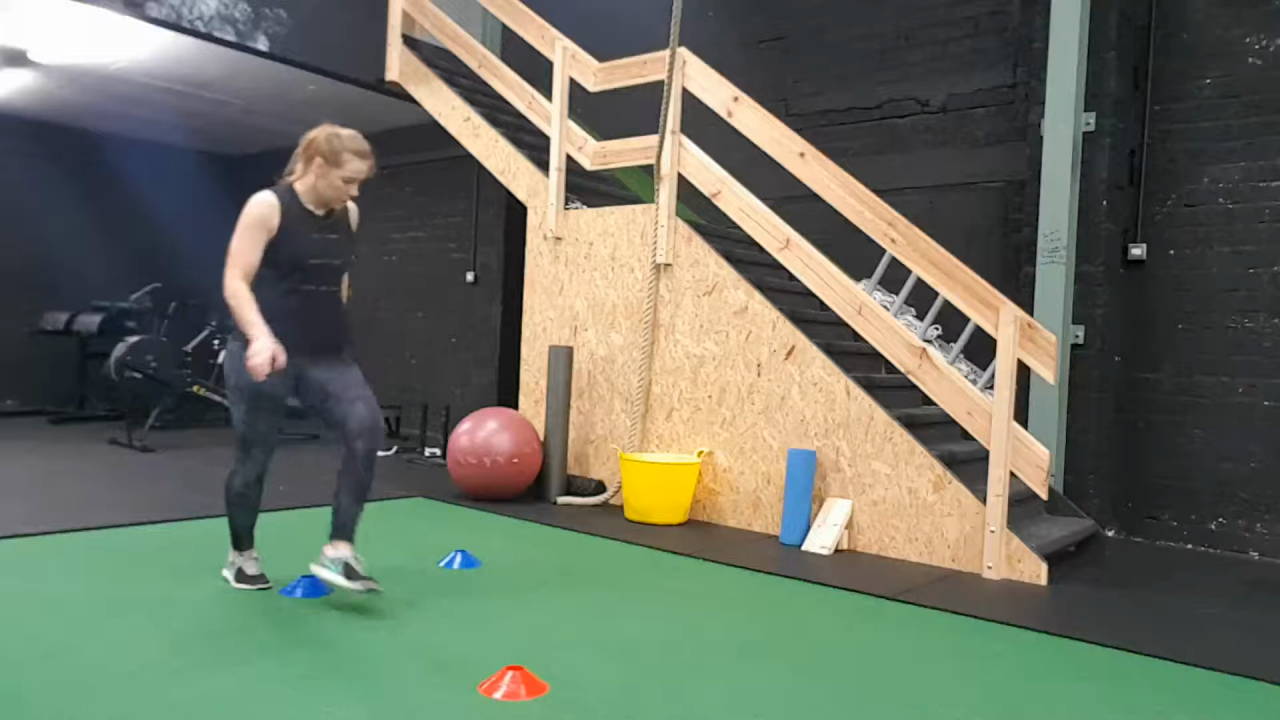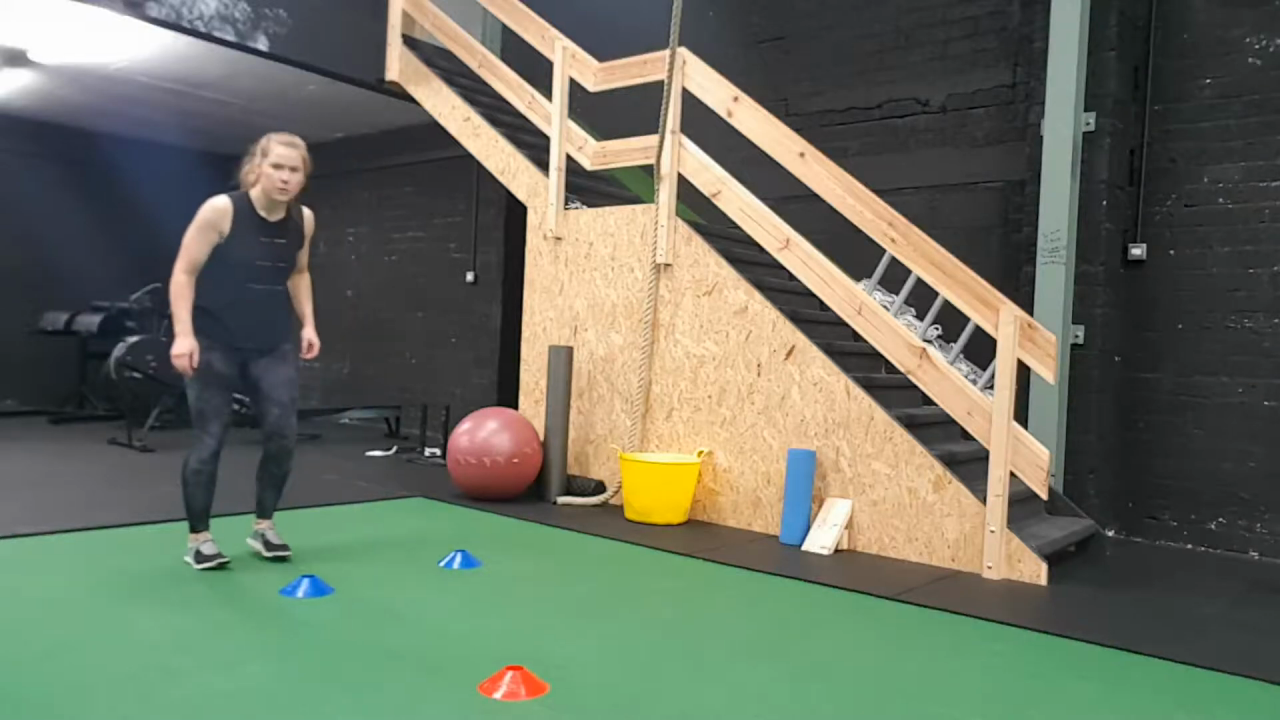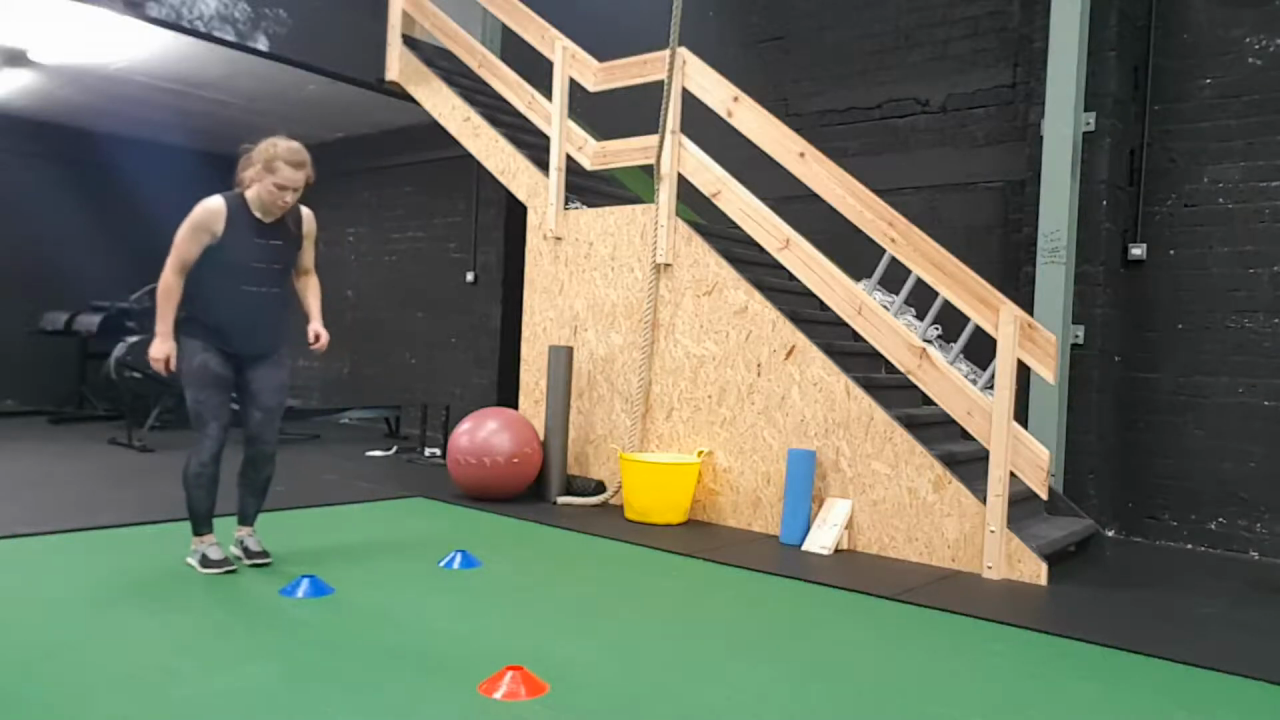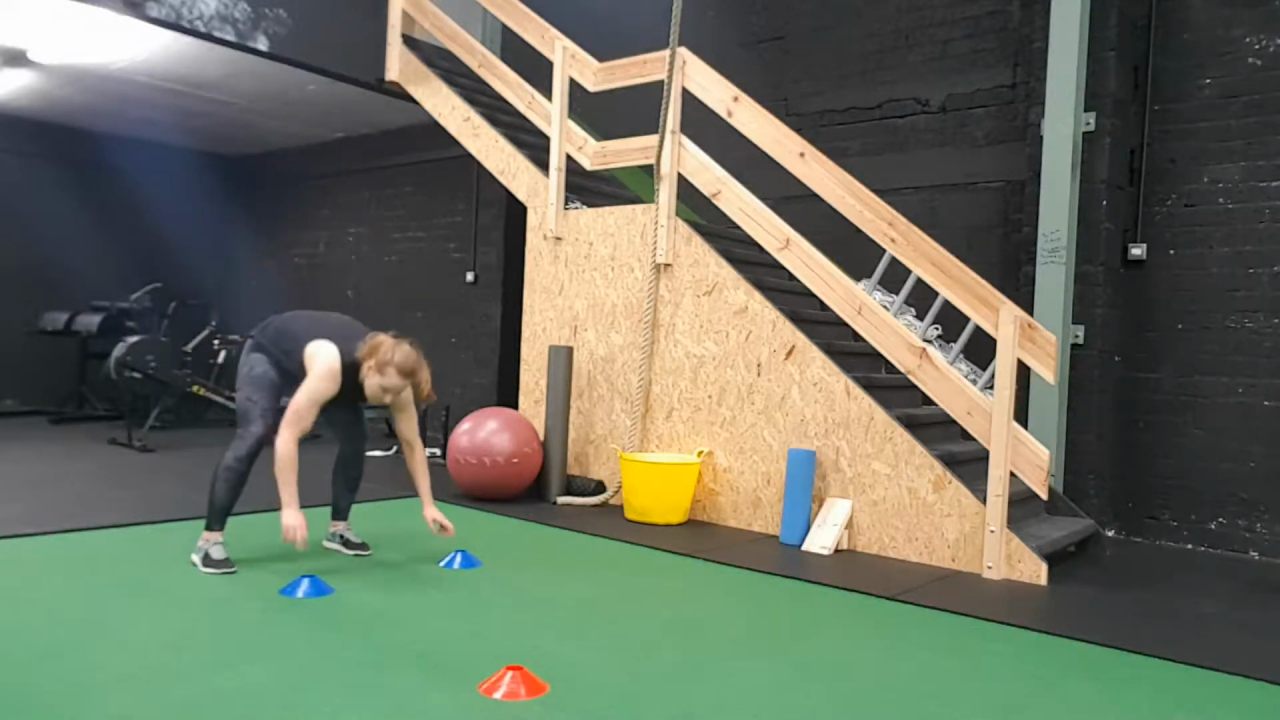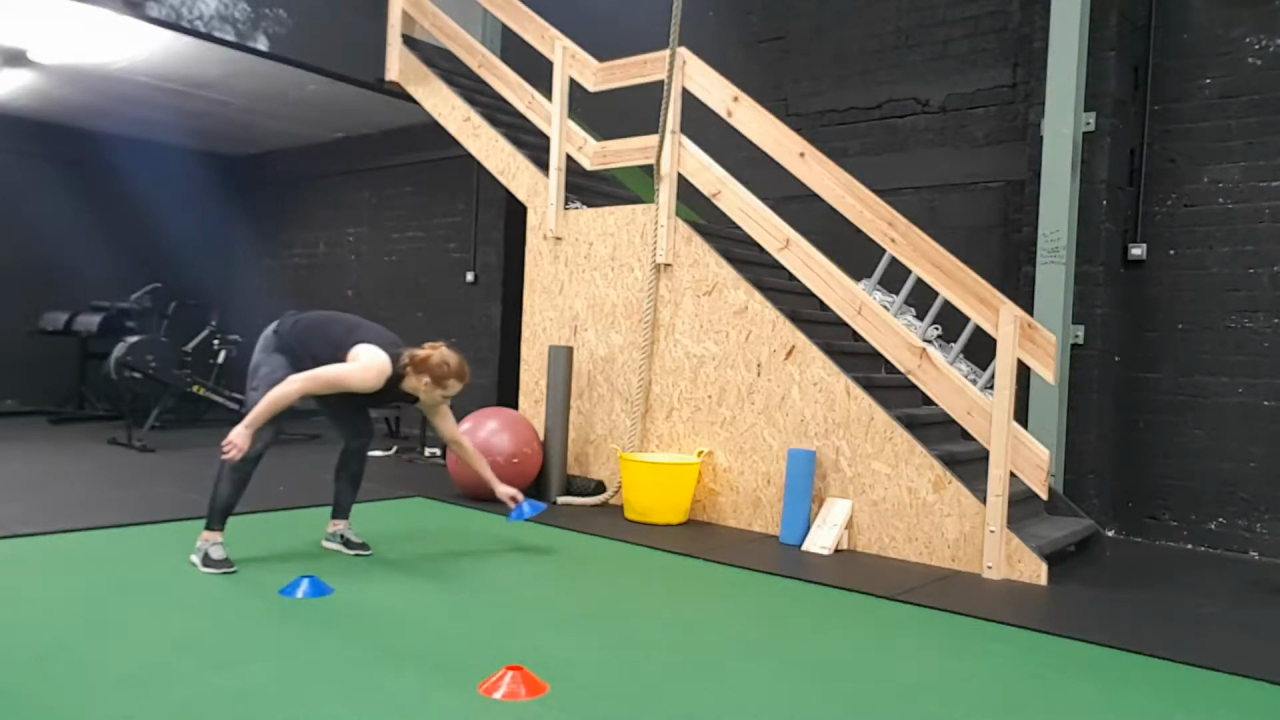
dt=1s
person 1, frame 1
left shoulder: (348, 215)
right shoulder: (266, 207)
right elbow: (235, 282)
right wrist: (260, 339)
left hip: (325, 354)
right hip: (263, 355)
left knee: (367, 429)
right knee: (254, 457)
left ankle: (338, 550)
right ankle: (241, 556)
person 1, frame 2
left shoulder: (303, 220)
right shoulder: (220, 211)
right elbow: (184, 273)
left wrist: (307, 323)
right wrist: (184, 334)
left hip: (273, 347)
right hip: (214, 345)
left knee: (282, 434)
right knee: (210, 439)
left ankle: (263, 526)
right ankle: (198, 537)
person 1, frame 3
left shoulder: (303, 221)
right shoulder: (214, 212)
left elbow: (305, 273)
right elbow: (174, 272)
left wrist: (315, 318)
right wrist: (163, 335)
left hip: (268, 351)
right hip: (207, 346)
left knee: (263, 443)
right knee: (211, 441)
left ankle: (245, 532)
right ankle: (202, 541)
person 1, frame 4
left shoulder: (396, 376)
right shoulder: (328, 370)
left elbow: (411, 443)
right elbow: (286, 437)
left wrist: (427, 504)
right wrist: (290, 508)
left hip: (311, 366)
right hip: (268, 352)
left knee: (355, 438)
right knee: (254, 434)
left ankle: (338, 528)
right ankle: (210, 540)
person 1, frame 5
left shoulder: (423, 385)
right shoulder: (376, 371)
left elbow: (457, 440)
right elbow: (298, 384)
left wrist: (497, 486)
right wrist: (246, 427)
left hip: (321, 359)
right hip: (283, 345)
left knee: (360, 435)
right knee: (260, 438)
left ankle: (337, 529)
right ankle: (209, 540)
